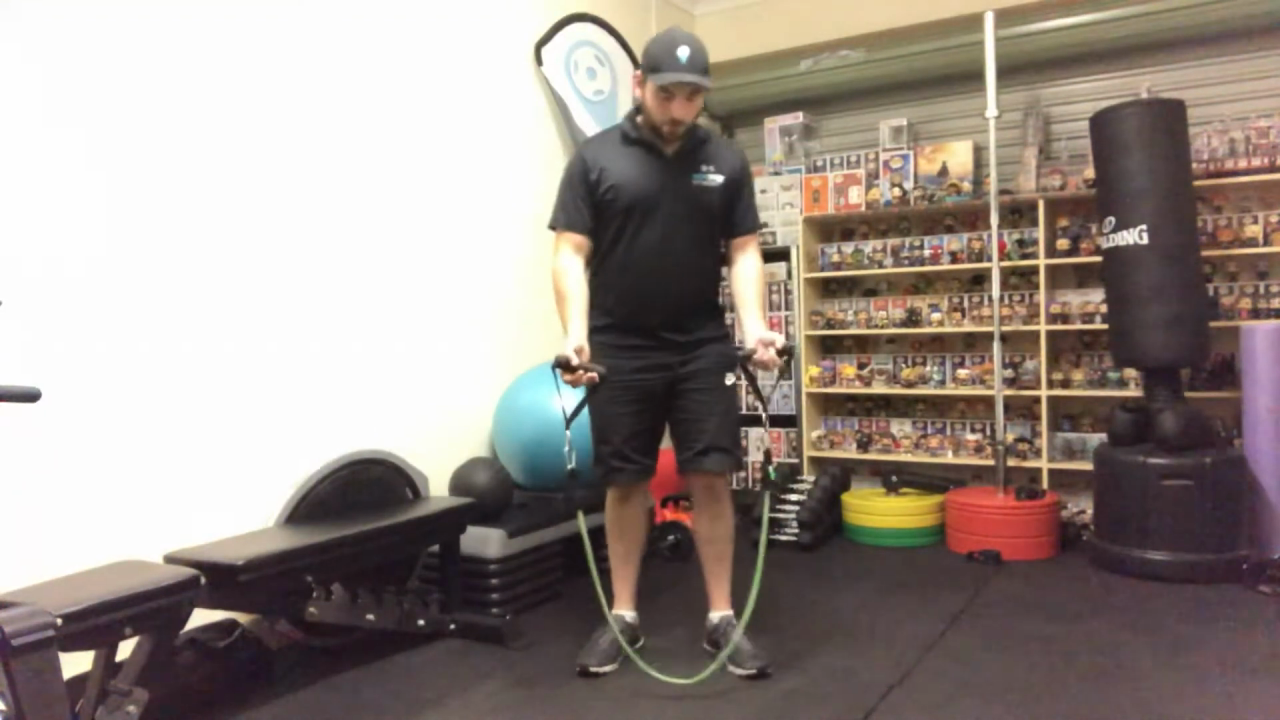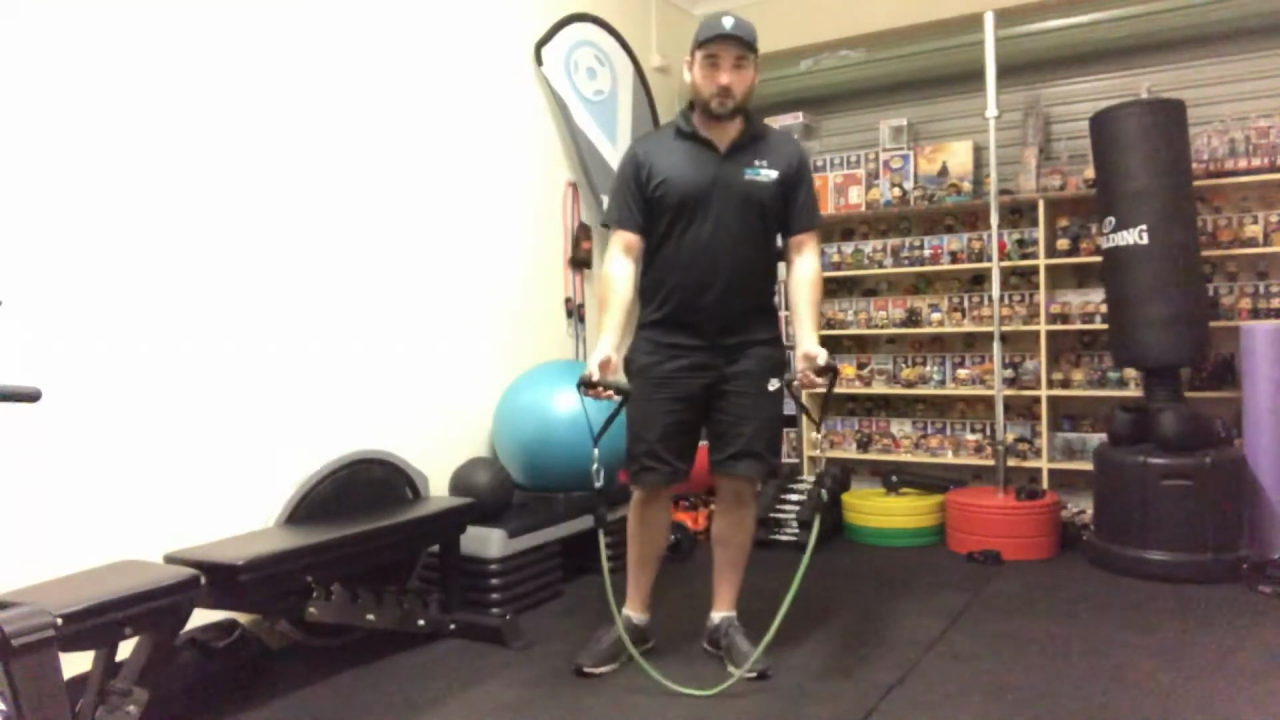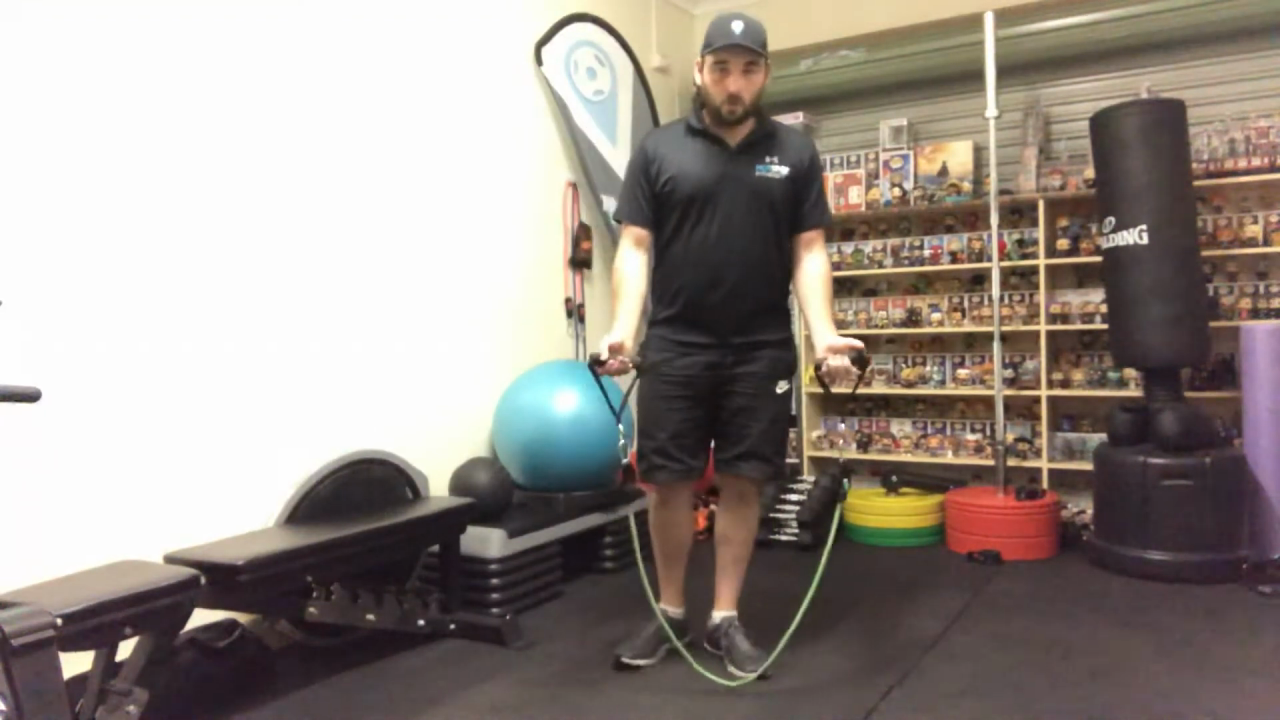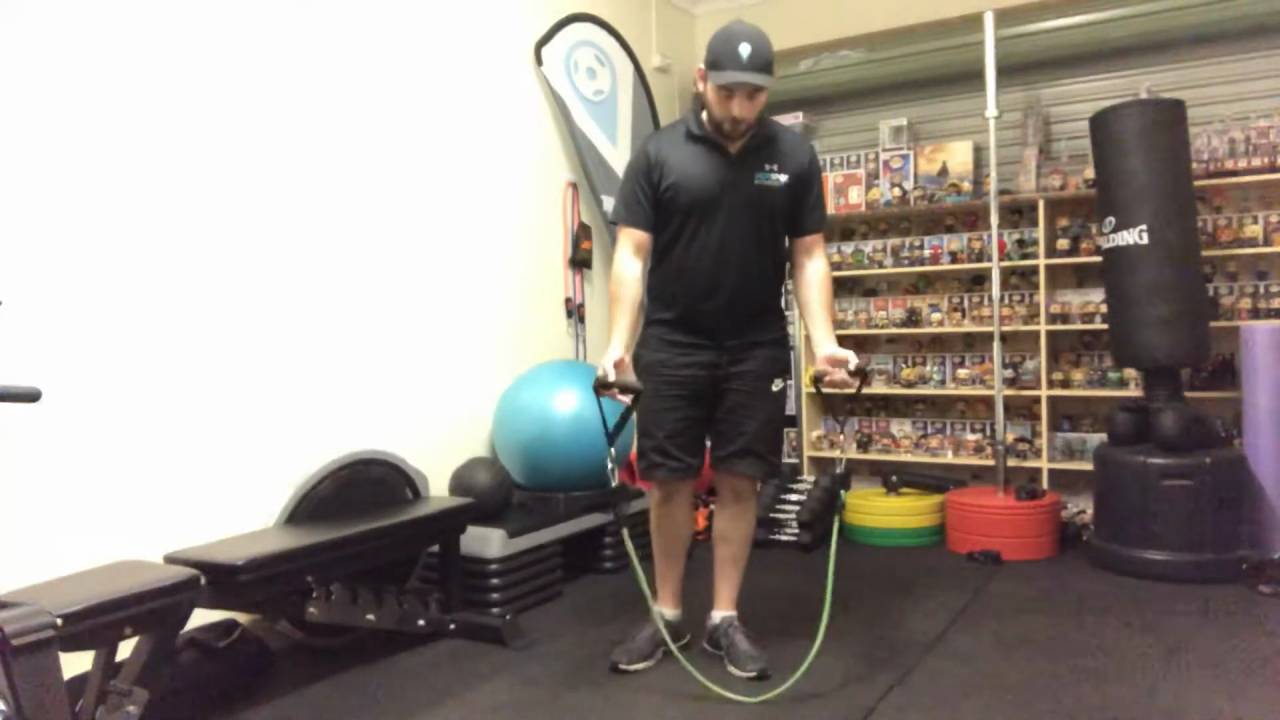
dt=0.5s
person 1, frame 1
left shoulder: (725, 160)
right shoulder: (595, 157)
left elbow: (743, 251)
right elbow: (571, 251)
left wrist: (754, 327)
right wrist: (576, 332)
left hip: (703, 348)
right hip: (621, 351)
left knee: (710, 479)
right knee: (625, 483)
left ankle: (721, 618)
right ankle: (623, 617)
person 1, frame 2
left shoulder: (783, 155)
right shoulder: (649, 155)
left elbow: (803, 252)
right elbow: (624, 253)
left wrist: (806, 337)
right wrist: (608, 342)
left hip: (751, 351)
right hip: (665, 349)
left knee: (738, 485)
right knee: (652, 484)
left ankle: (724, 621)
right ankle: (633, 618)
person 1, frame 3
left shoulder: (794, 152)
right shoulder: (659, 150)
left elbow: (809, 252)
right elbow: (635, 247)
left wrist: (823, 334)
right wrist: (622, 326)
left hip: (760, 349)
right hip: (676, 346)
left knee: (741, 483)
right knee: (669, 482)
left ankle: (725, 620)
right ankle: (670, 613)
person 1, frame 4
left shoulder: (793, 155)
right shoulder: (659, 153)
left elbow: (809, 256)
right elbow: (631, 253)
left wrist: (824, 343)
right wrist: (619, 343)
left hip: (756, 349)
right hip: (673, 346)
left knee: (739, 481)
right knee: (670, 481)
left ankle: (724, 620)
right ankle: (667, 615)
